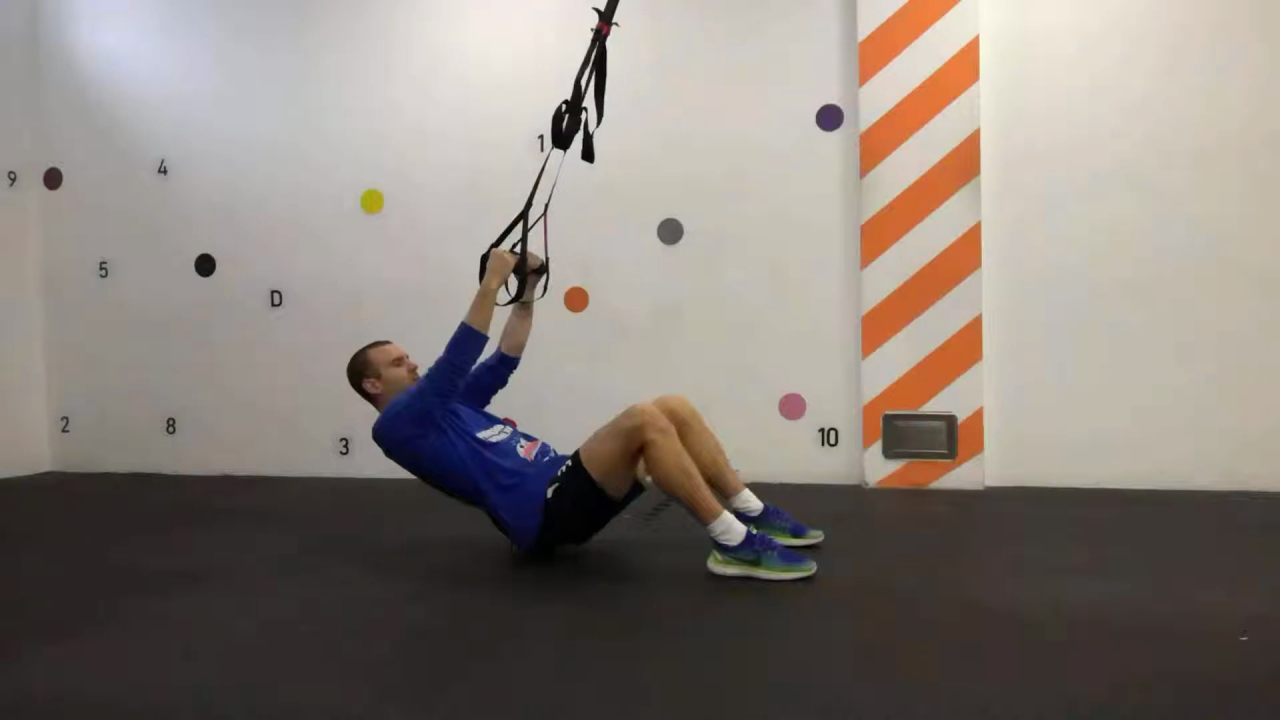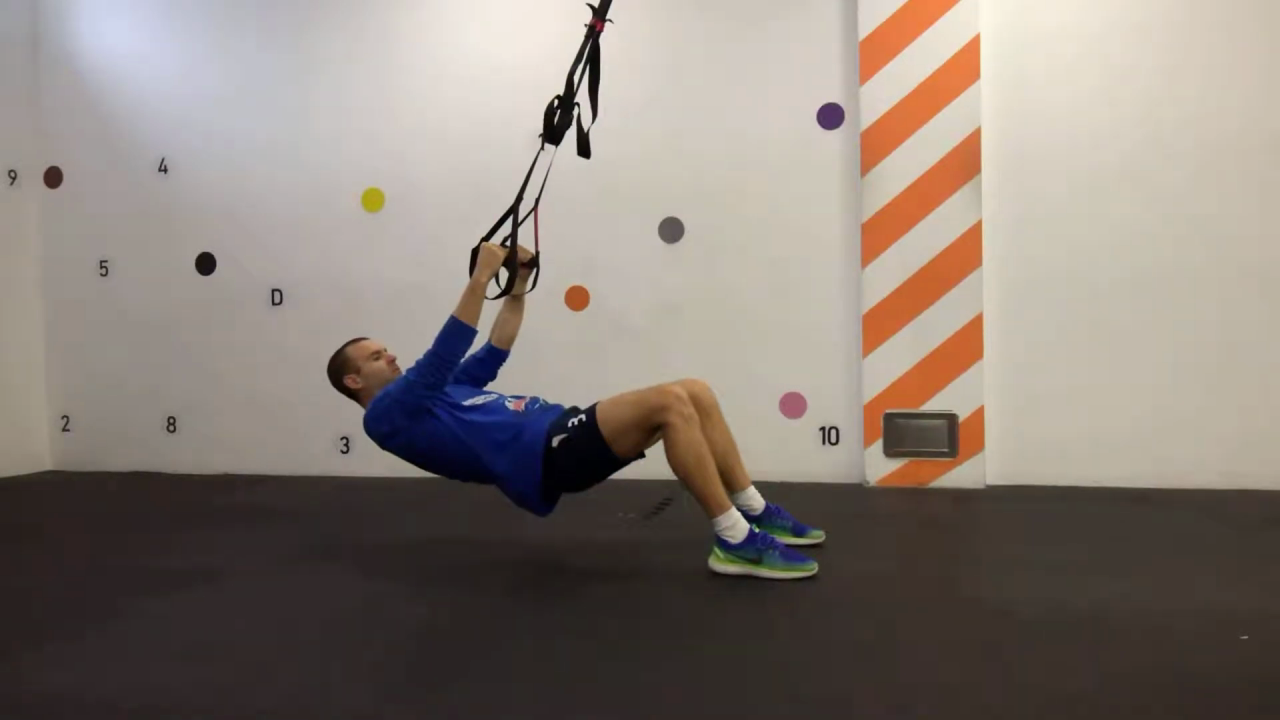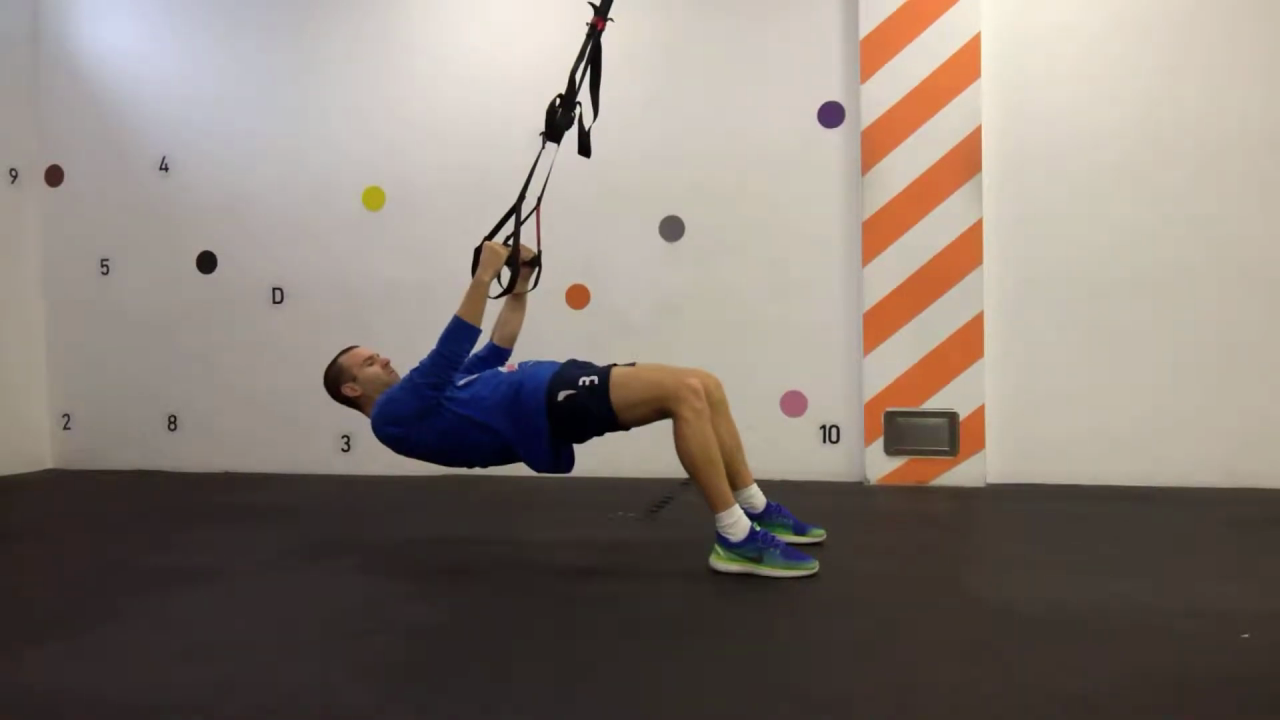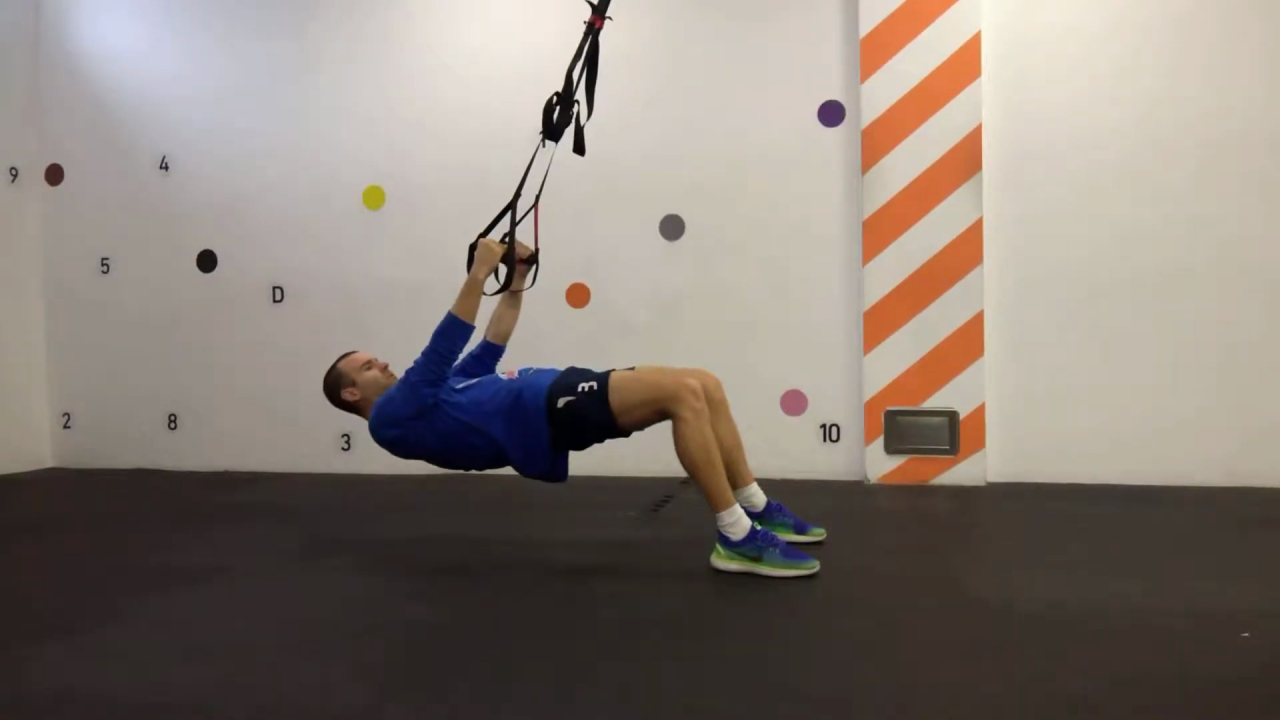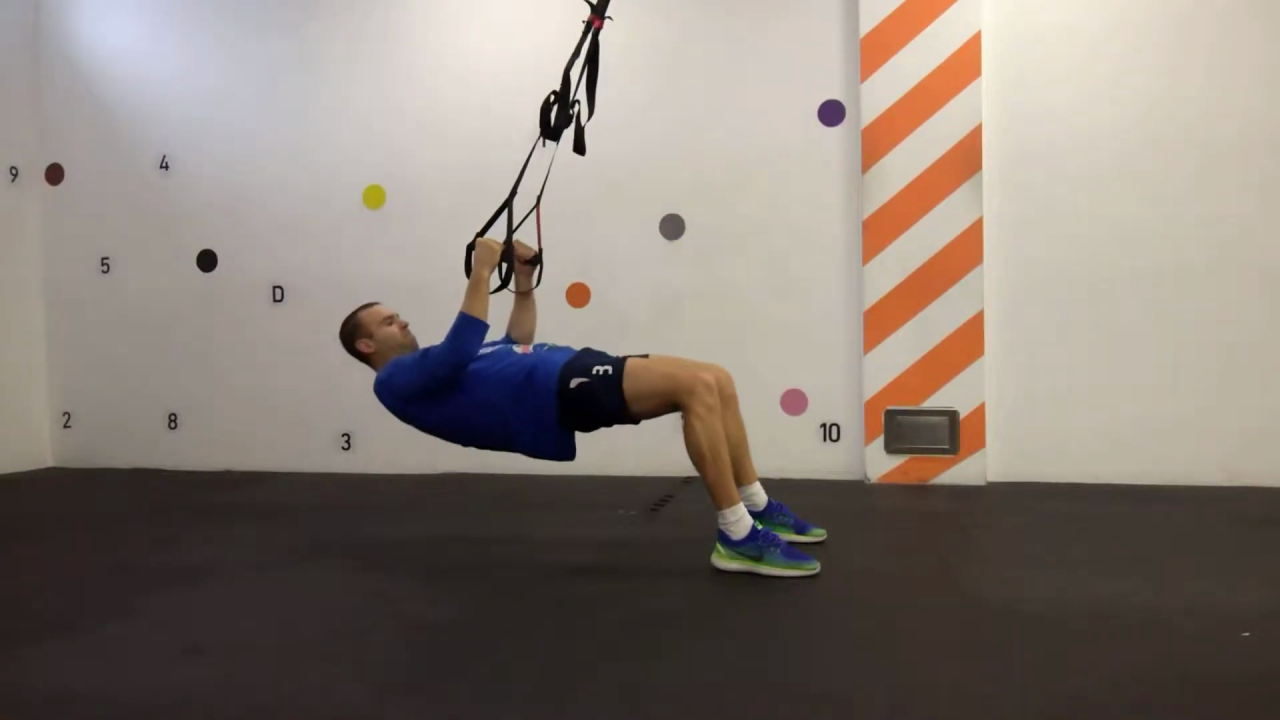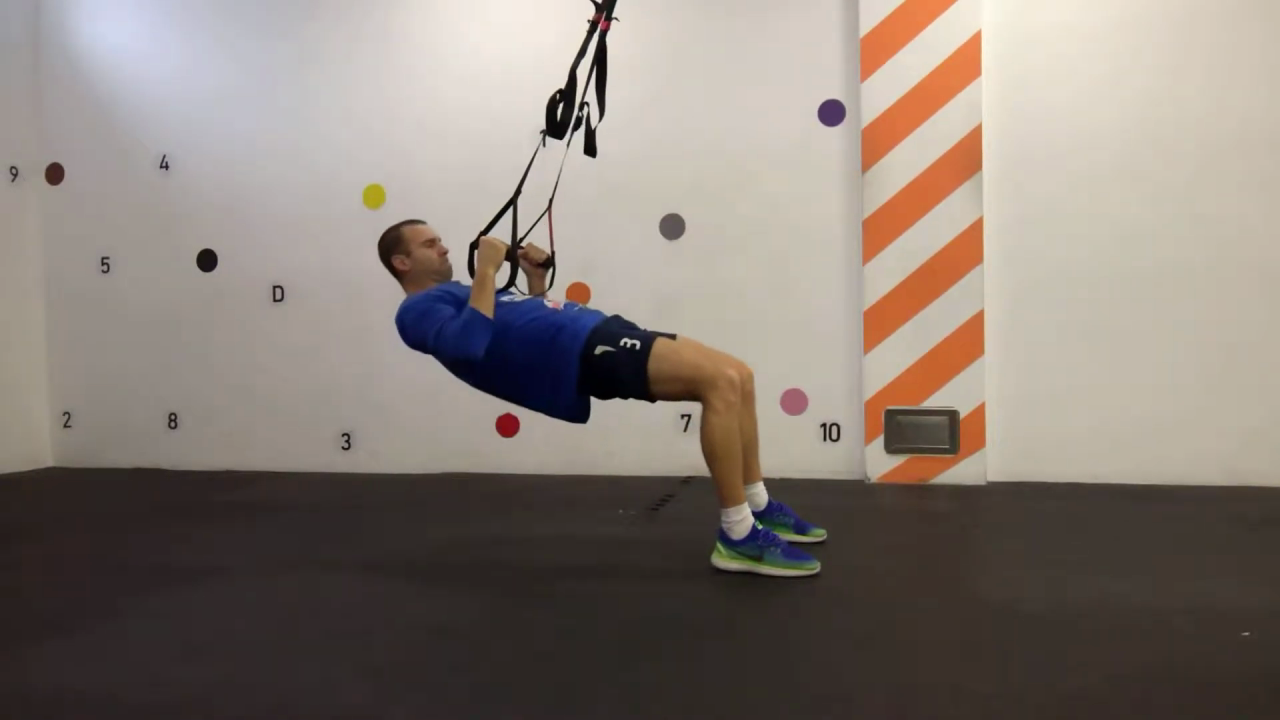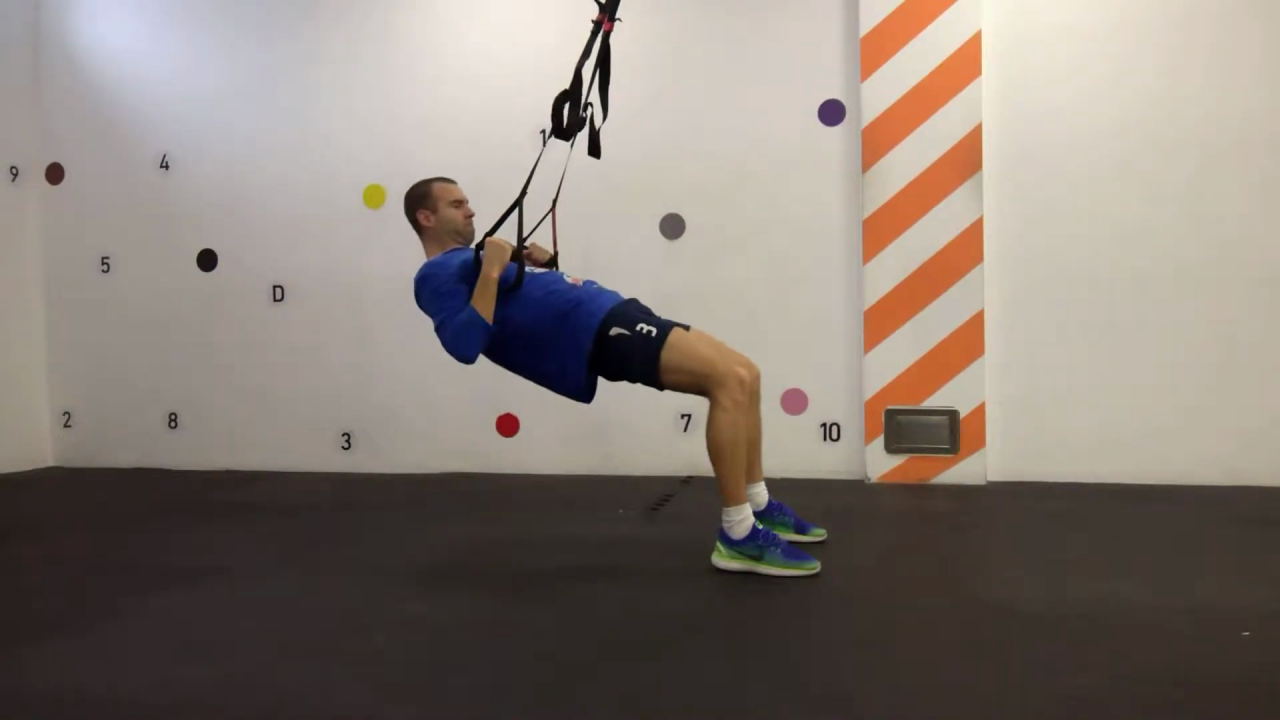
dt=0.5s
person 1, frame 1
left shoulder: (445, 407)
right shoulder: (398, 427)
left elbow: (501, 363)
right elbow: (452, 365)
left wrist: (525, 293)
right wrist: (489, 286)
left hip: (562, 485)
right hip: (546, 511)
left knee: (673, 409)
right knee: (644, 420)
left ankle: (756, 516)
right ankle: (734, 543)
person 1, frame 2
left shoulder: (429, 396)
right shoulder: (387, 417)
left elbow: (493, 355)
right elbow: (441, 356)
left wrist: (517, 286)
right wrist: (479, 279)
left hip: (558, 436)
right hip: (544, 454)
left knee: (694, 393)
right knee: (672, 401)
left ankle: (756, 513)
right ankle: (735, 541)
person 1, frame 3
left shoulder: (425, 398)
right shoulder: (394, 418)
left elbow: (494, 353)
right elbow: (446, 357)
left wrist: (519, 284)
right wrist: (483, 277)
left hip: (558, 389)
right hip: (548, 406)
left knee: (704, 386)
right knee: (686, 392)
left ankle: (756, 510)
right ankle: (736, 538)
person 1, frame 4
left shoulder: (425, 395)
right shoulder: (391, 420)
left elbow: (488, 349)
right elbow: (439, 353)
left wrist: (515, 280)
right wrist: (478, 274)
left hip: (556, 395)
right hip: (547, 414)
left knee: (704, 386)
right knee: (685, 393)
left ankle: (758, 510)
right ankle: (738, 537)
person 1, frame 5
left shoulder: (428, 374)
right shoulder: (398, 383)
left elbow: (515, 347)
right elbow: (460, 350)
left wrist: (524, 281)
right wrist: (481, 273)
left hip: (565, 374)
right hip: (555, 392)
left knee: (716, 380)
right knee: (698, 386)
left ankle: (758, 509)
right ankle: (738, 536)
person 1, frame 6
left shoulder: (448, 294)
right shoulder: (418, 311)
right elbow: (467, 346)
left wrist: (536, 281)
right wrist: (485, 272)
left hip: (594, 334)
right hip: (579, 351)
left knee: (736, 377)
right knee: (722, 382)
left ankle: (758, 508)
right ankle: (738, 536)
person 1, frame 7
left shoulder: (463, 264)
right shoulder: (438, 275)
right elbow: (465, 345)
left wrist: (539, 270)
right wrist: (491, 271)
left hip: (607, 315)
right hip: (591, 331)
left knee: (743, 376)
right knee: (730, 381)
left ankle: (758, 506)
right ankle: (739, 535)
